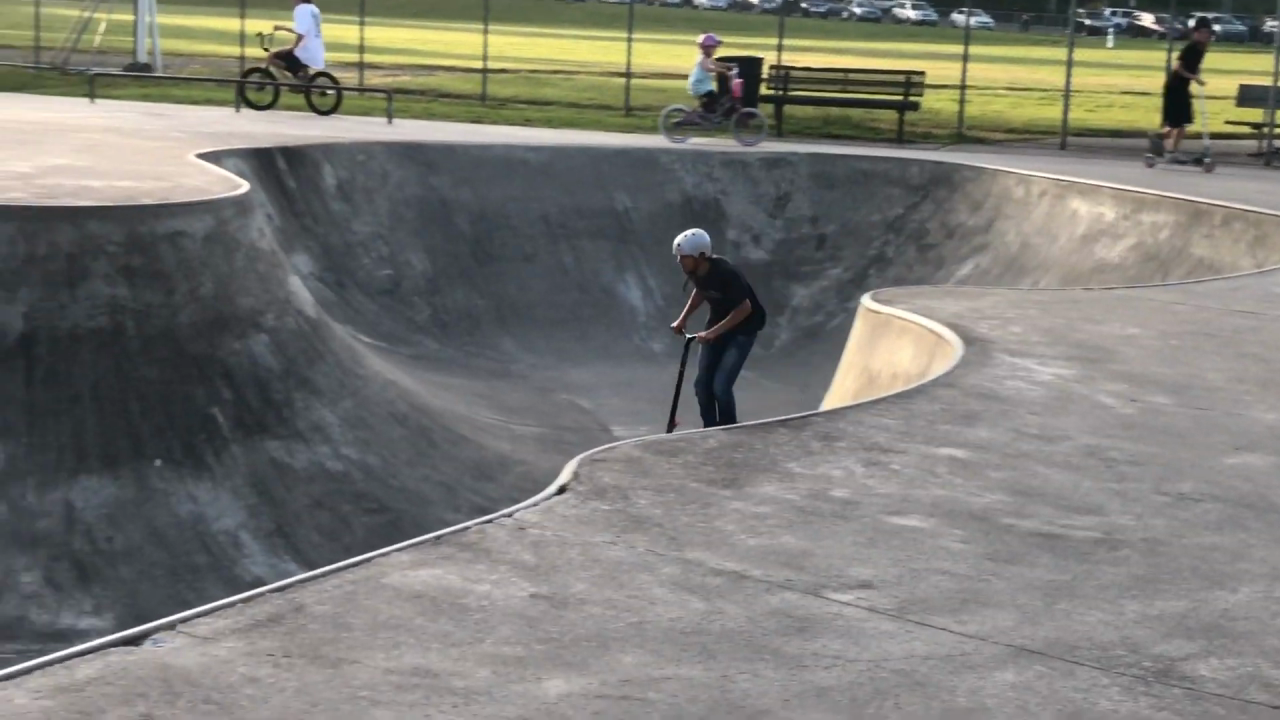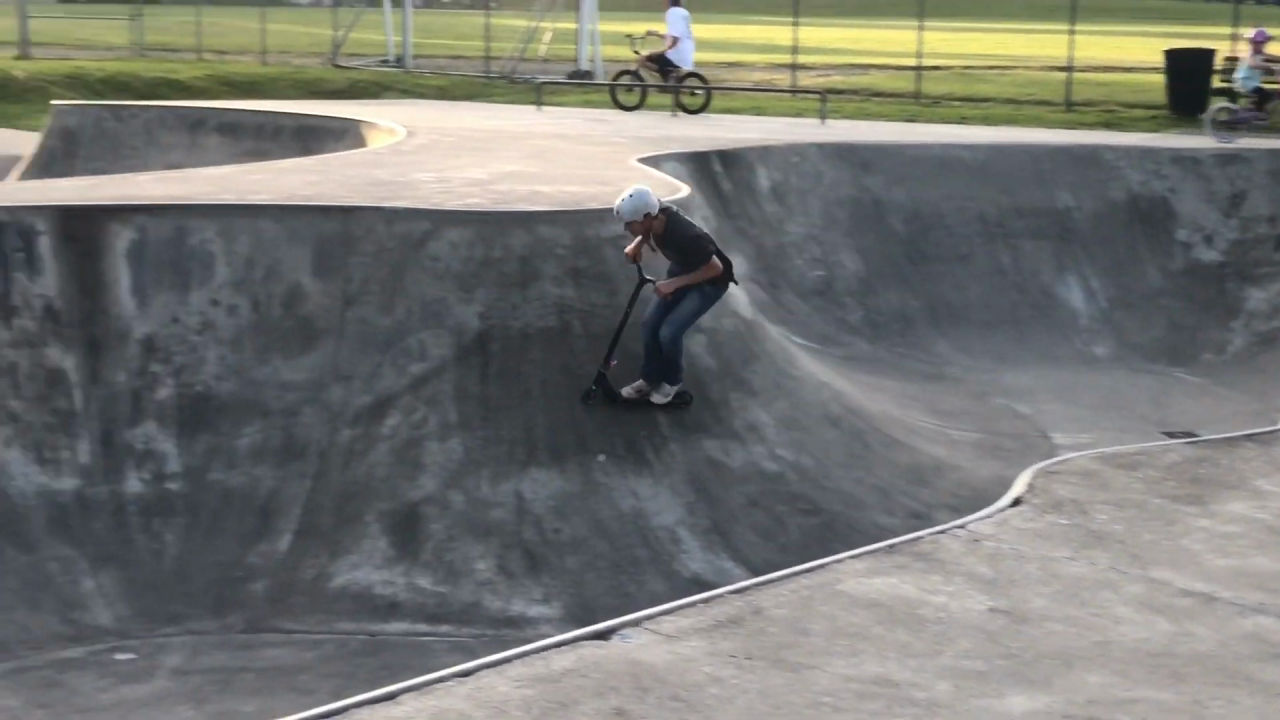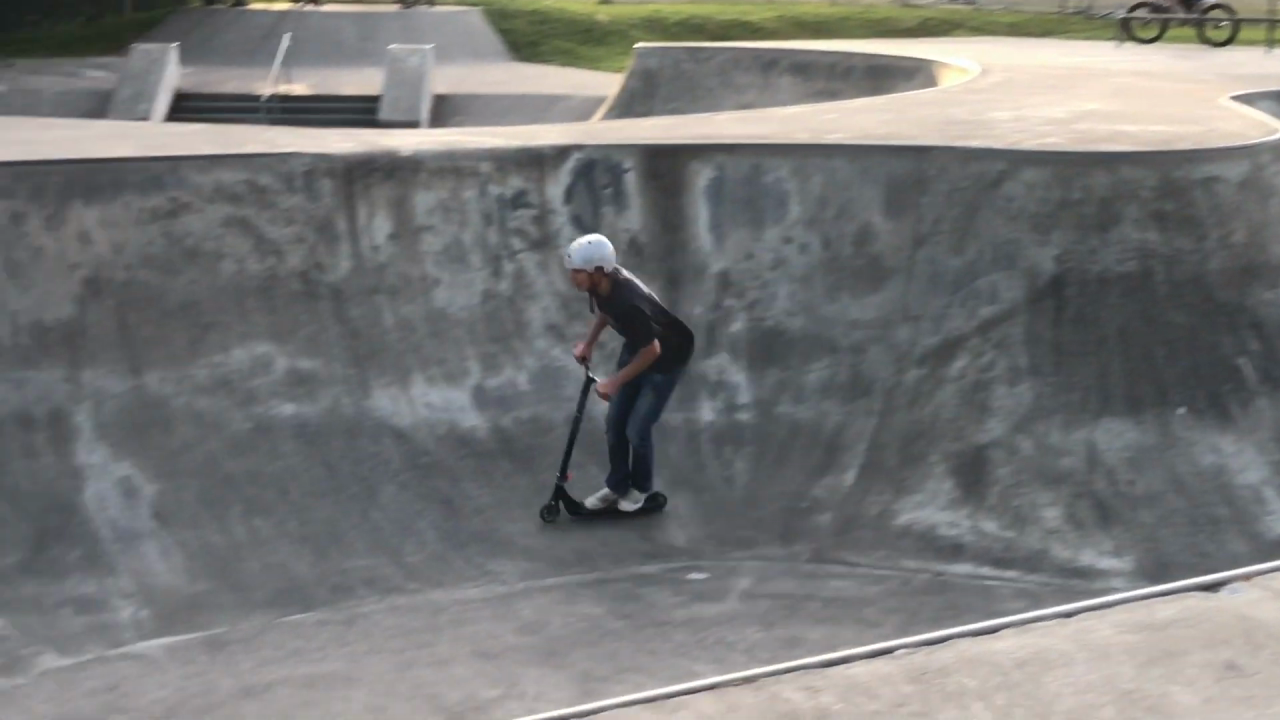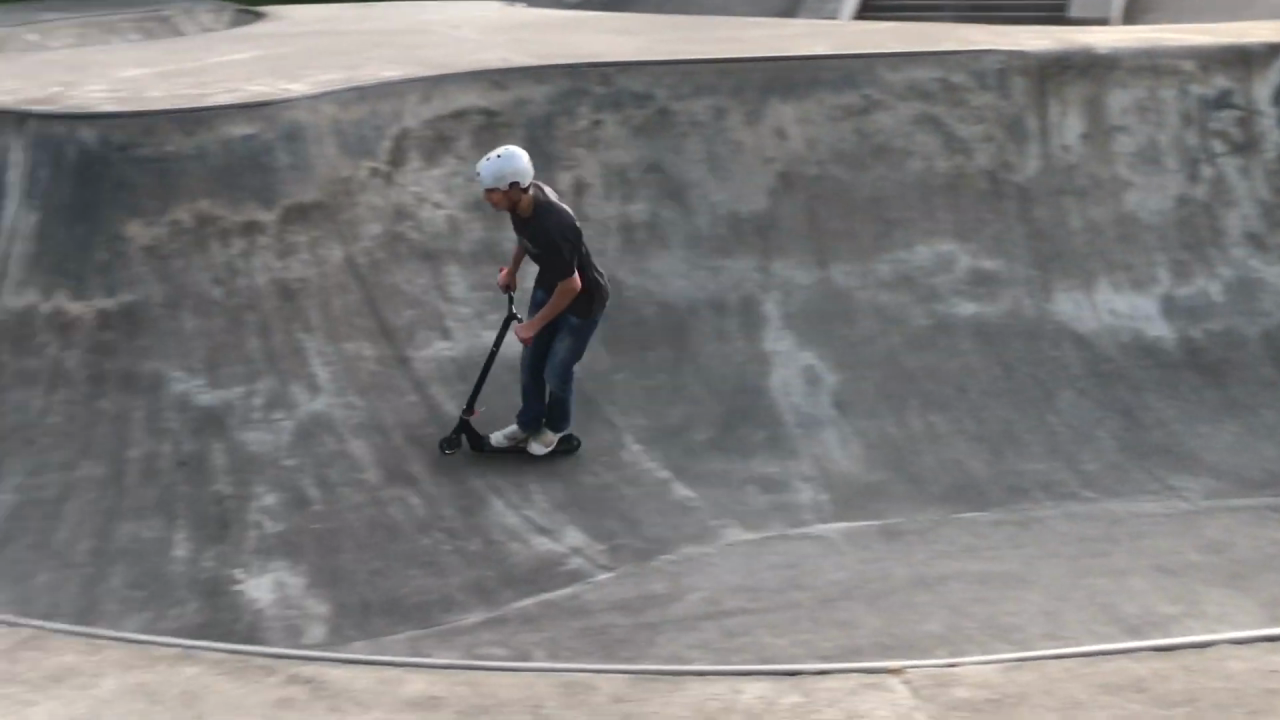
dt=0.5s
person 1, frame 1
left shoulder: (726, 273)
right shoulder: (694, 271)
left elbow: (744, 308)
left wrist: (713, 332)
right wrist: (683, 318)
left hip: (743, 329)
right hip: (718, 324)
left knee: (720, 387)
right knee: (702, 384)
person 1, frame 2
left shoulder: (683, 236)
right shoulder: (658, 213)
left elbow: (715, 267)
left wrist: (674, 284)
right wrist: (637, 244)
left hip: (711, 281)
right hip: (684, 268)
left knee: (669, 332)
right knee: (651, 321)
left ankle: (671, 380)
right ankle: (649, 379)
person 1, frame 3
left shoulder: (628, 303)
right shoulder: (605, 283)
left elbow: (652, 351)
left wrist: (615, 381)
right wrist: (588, 343)
left hip: (663, 362)
right hip: (635, 350)
left knee: (637, 430)
right knee: (615, 423)
left ankle: (640, 487)
right ankle: (617, 484)
person 1, frame 4
left shoulder: (552, 226)
right shoulder: (528, 194)
left elbow: (572, 285)
left wrist: (535, 324)
right wrist: (512, 270)
left hip: (583, 299)
right hip: (549, 286)
left knee: (556, 373)
right knee: (531, 366)
left ankle: (554, 426)
right ankle: (528, 425)
